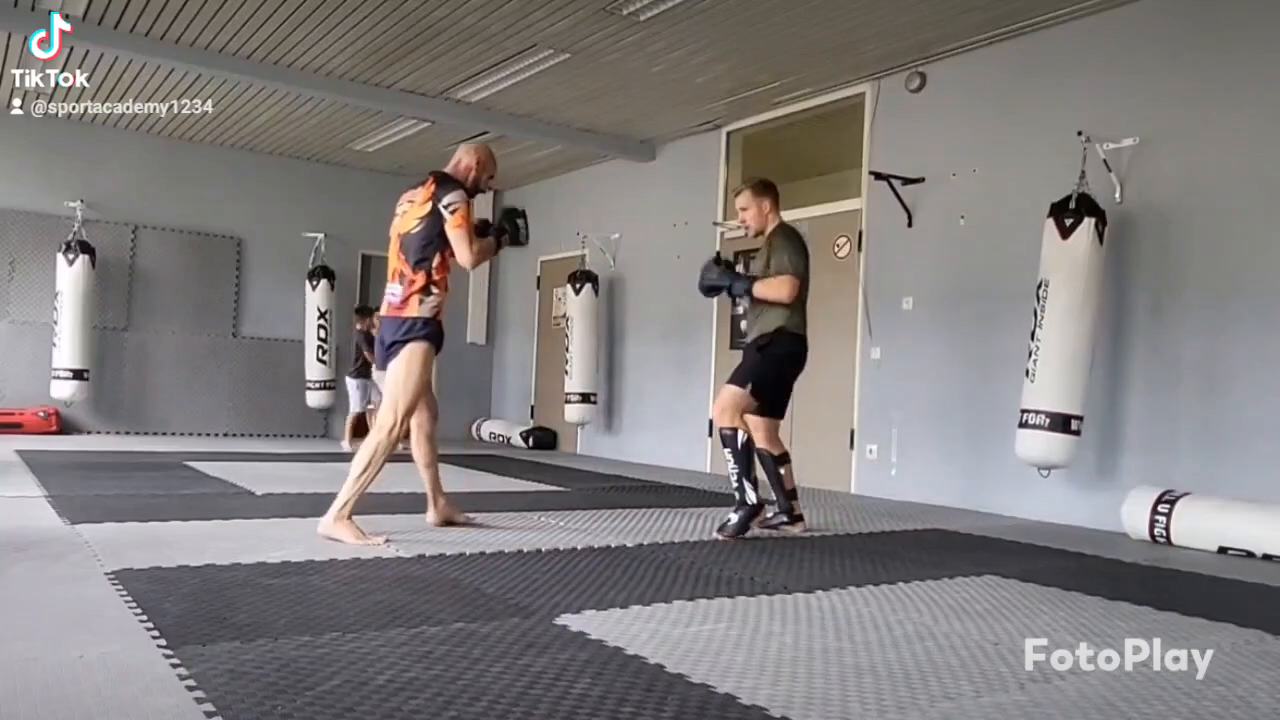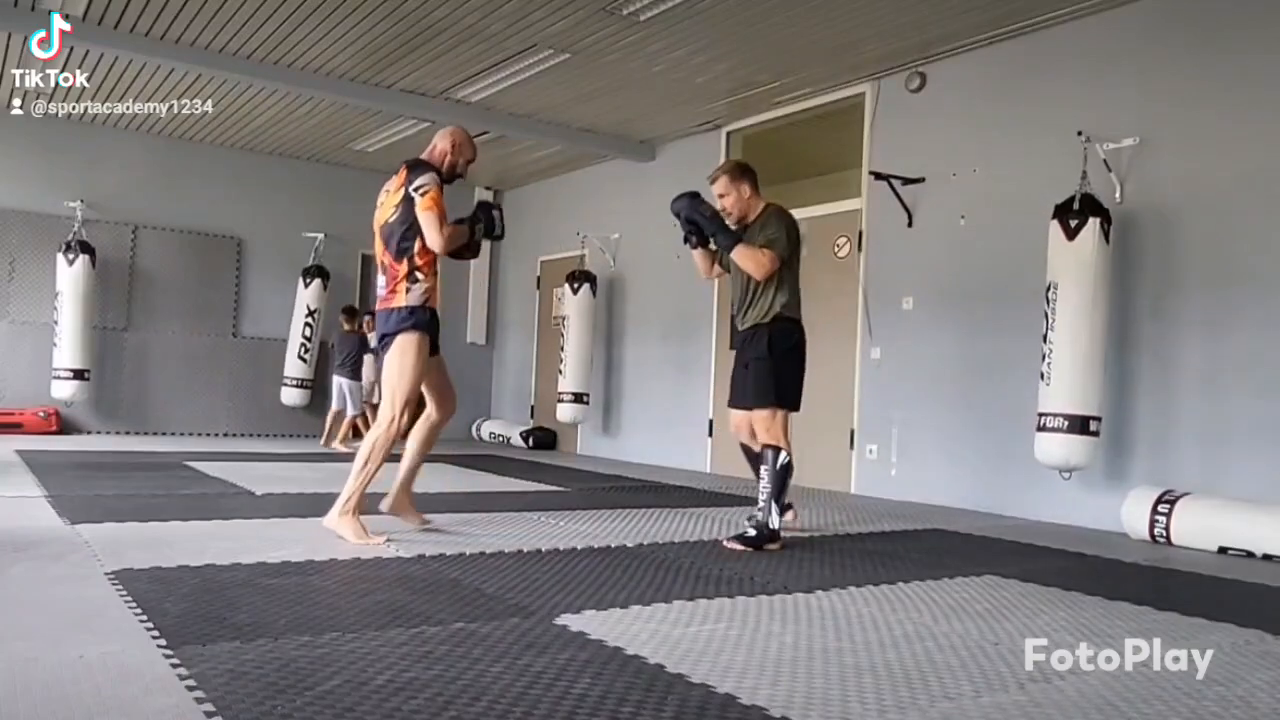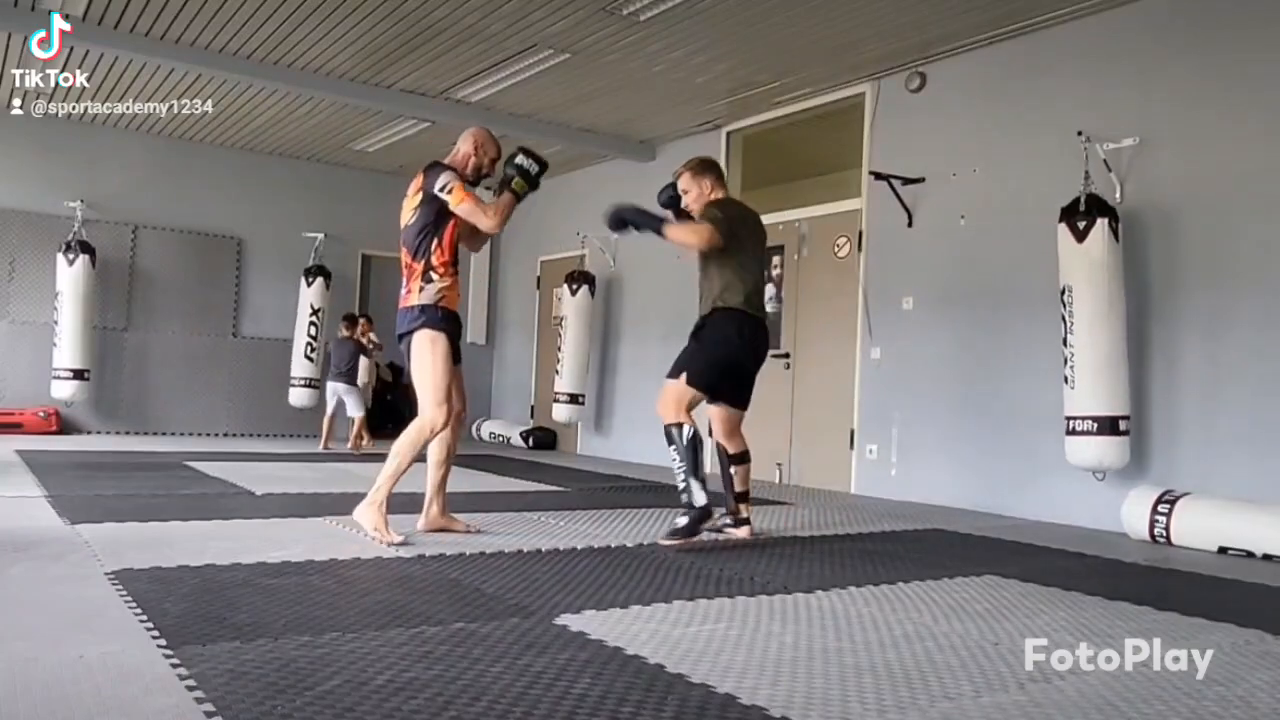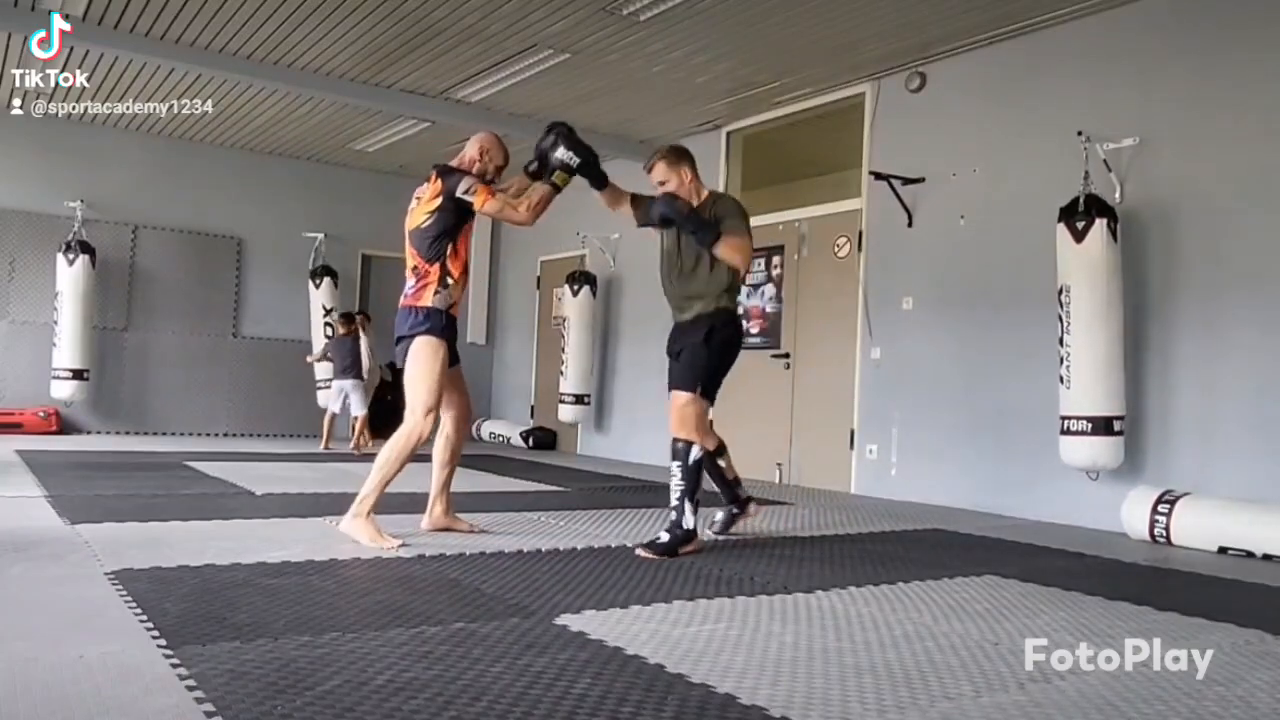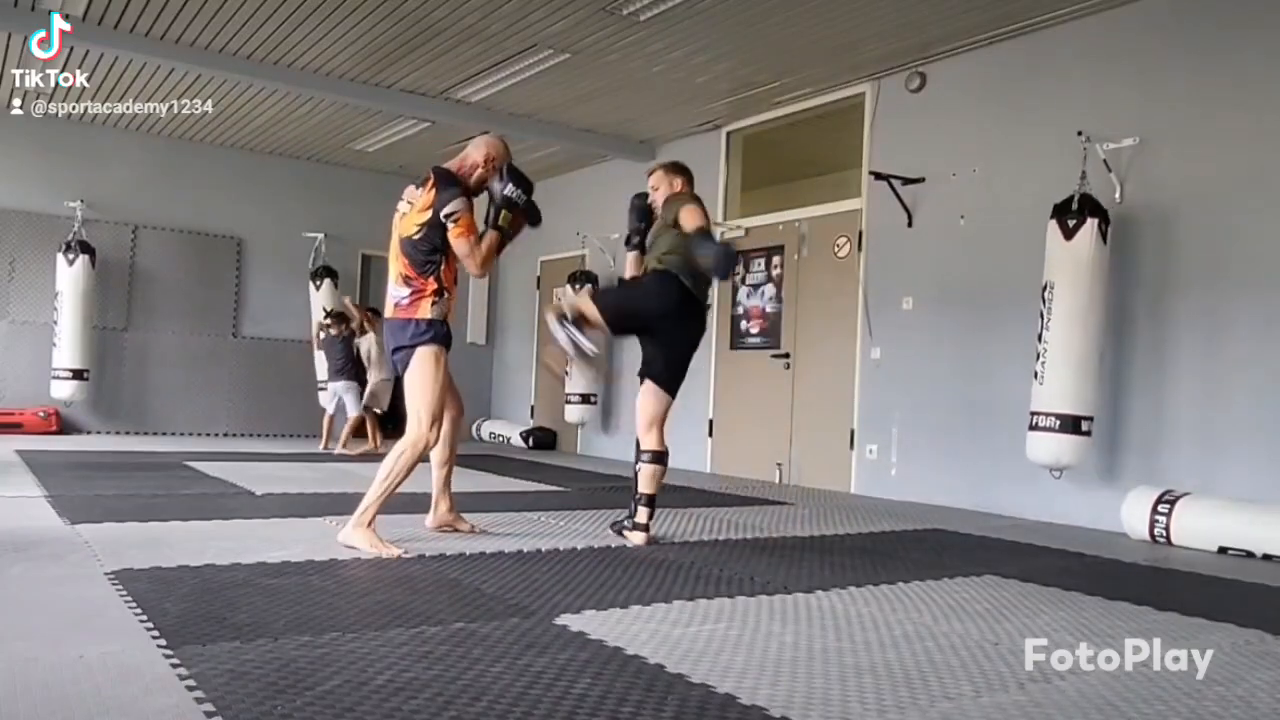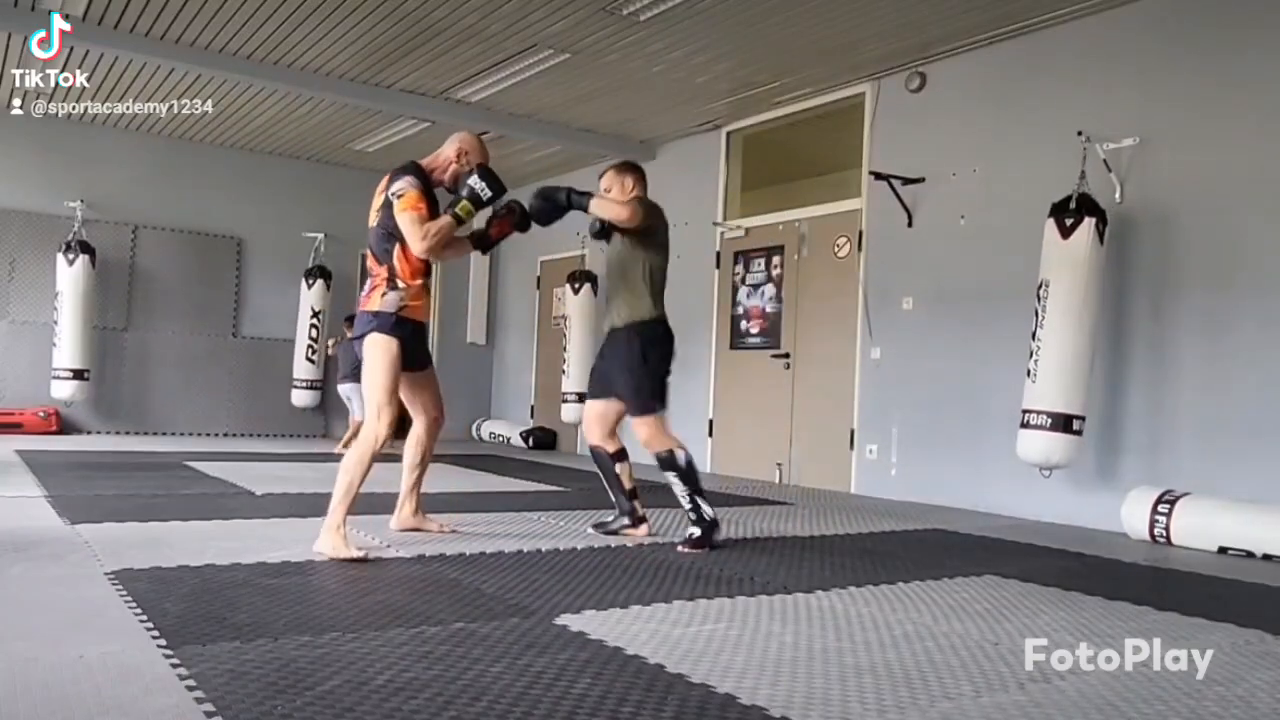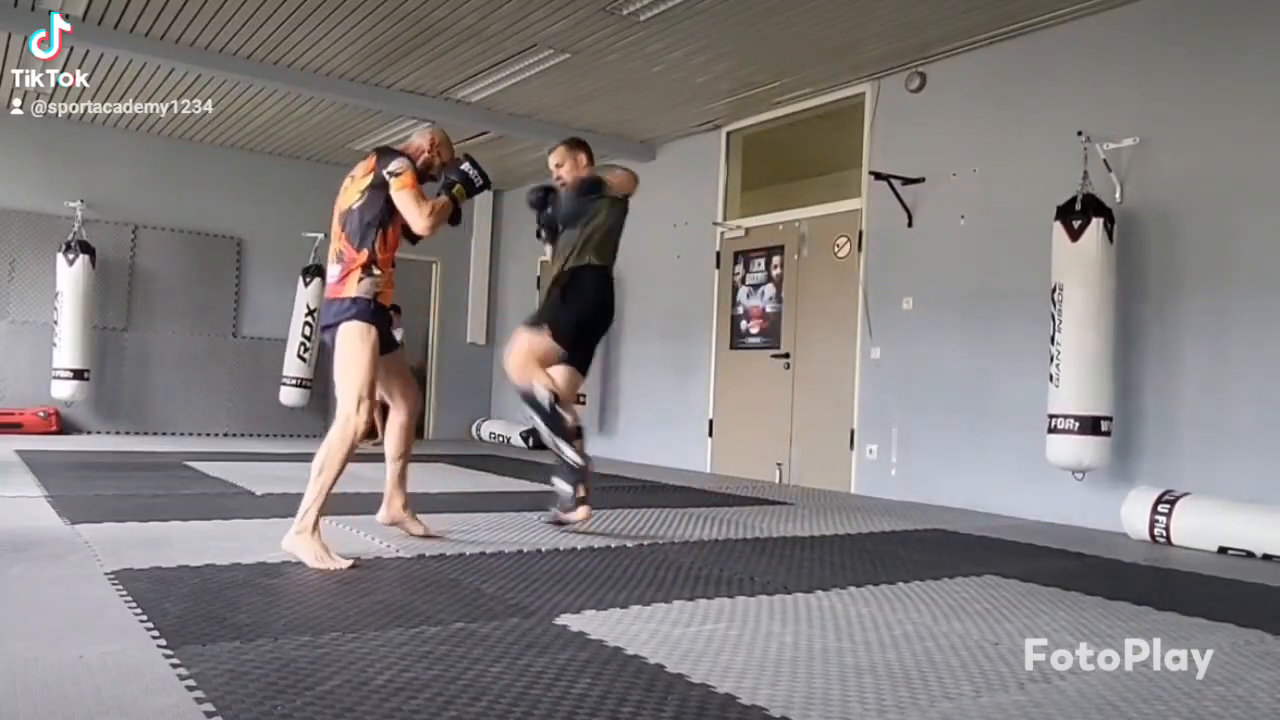
dt=0.5s
person 1, frame 1
left shoulder: (418, 195)
right shoulder: (454, 194)
right elbow: (467, 258)
left wrist: (476, 236)
right wrist: (496, 239)
left hip: (396, 320)
right hip: (414, 324)
left knee: (425, 413)
right knee: (394, 422)
left ankle: (438, 504)
right ankle: (338, 514)
person 1, frame 2
left shoulder: (398, 183)
right shoulder: (424, 178)
right elbow: (438, 241)
left wrist: (458, 235)
right wrist: (472, 228)
left hip: (400, 310)
right hip: (408, 311)
left knee: (443, 404)
right knee: (395, 417)
left ankle: (400, 493)
right ankle: (344, 510)
person 1, frame 3
left shoulder: (440, 189)
right shoulder: (440, 177)
left elbow: (474, 240)
right elbow: (490, 223)
left wrist: (507, 191)
right wrist: (514, 187)
left hip: (436, 314)
right hip: (425, 313)
left knee: (454, 414)
right knee: (436, 414)
left ankle: (433, 511)
right ankle: (373, 504)
person 1, frame 4
left shoulder: (439, 188)
right shoulder: (456, 183)
left elbow: (504, 197)
right elbow: (523, 214)
left wrist: (538, 167)
right wrist: (559, 175)
left hip: (432, 317)
right hip: (425, 317)
left knee: (458, 414)
right knee: (420, 421)
left ankle: (438, 510)
right ankle: (358, 513)
person 1, frame 5
left shoulder: (425, 186)
right shoulder: (450, 196)
right elbow: (478, 261)
left wrist: (504, 227)
right wrist: (504, 214)
left hip: (408, 320)
right hip: (420, 324)
left knee: (452, 411)
right knee: (424, 433)
left ankle: (443, 509)
right ankle: (359, 524)
person 1, frame 6
left shoulder: (422, 189)
right shoulder: (407, 181)
left elbow: (437, 247)
right elbow: (421, 244)
left wrist: (486, 236)
right wrist: (466, 204)
left hip: (407, 321)
right hip: (384, 317)
left knee: (430, 416)
right knee: (380, 425)
left ankle: (407, 510)
right ankle: (331, 530)
person 1, frame 7
left shoulder: (373, 172)
right shoulder: (394, 163)
right elbow: (424, 221)
left wrist: (428, 214)
right wrist: (457, 191)
left hip: (362, 305)
right hip: (355, 305)
left knee: (407, 401)
right knee: (354, 418)
left ankle: (395, 504)
right ankle: (303, 529)
person 2, frame 1
left shoulder: (785, 238)
right shoulder: (769, 246)
left elbow: (786, 291)
left wrist: (740, 282)
right wrist: (731, 282)
left hip: (779, 345)
right hip: (767, 346)
left knee: (725, 408)
right knee: (761, 430)
left ankle: (747, 504)
right ankle: (790, 512)
person 2, frame 2
left shoulder: (777, 220)
right shoulder: (741, 231)
left elbow: (762, 267)
right elbow: (709, 270)
left wrist: (720, 231)
right wrist: (696, 235)
left hip: (777, 335)
right hip: (750, 337)
left knee: (767, 426)
right knee: (742, 426)
left ankle: (768, 527)
right ankle: (775, 502)
person 2, frame 3
left shoulder: (724, 211)
right shoulder: (745, 220)
left elbow: (700, 238)
right elbow: (708, 251)
left wrist: (646, 219)
right wrist: (680, 214)
left hip: (726, 327)
right hip: (750, 331)
left knee: (671, 403)
right knee: (726, 424)
left ankle: (695, 505)
right ankle: (738, 514)
person 2, frame 4
left shoulder: (725, 208)
right shoulder: (667, 207)
left elbow: (741, 258)
right elbow: (618, 202)
left wrist: (693, 224)
right wrist: (592, 172)
left hip: (714, 328)
right hip: (686, 329)
left knee: (680, 419)
right knee: (693, 424)
left ankle: (682, 528)
right ankle: (738, 500)
person 2, frame 5
left shoulder: (683, 203)
right shoulder: (665, 234)
left elbow: (693, 216)
right elbow: (634, 281)
left wrist: (704, 236)
right wrist: (636, 236)
left hip: (665, 290)
right hip: (686, 318)
left knee: (562, 310)
right knee: (649, 424)
left ankle: (581, 345)
right ankle: (640, 521)
person 2, frame 6
left shoulder: (647, 214)
right shoulder: (628, 235)
left elbow: (624, 212)
left wrist: (573, 197)
right wrist: (605, 236)
left hip: (642, 338)
right hip: (620, 338)
left knee: (652, 436)
right knee: (595, 429)
left ankle: (702, 518)
right ankle: (631, 515)
person 2, frame 7
left shoulder: (602, 178)
right shoulder: (567, 211)
left elbow: (628, 181)
right elbow: (562, 254)
left wrist: (595, 185)
right wrist: (546, 225)
left hip: (583, 288)
right hip: (568, 294)
left knee: (519, 358)
right knee: (558, 401)
left ankle: (566, 462)
right ankle: (578, 495)
